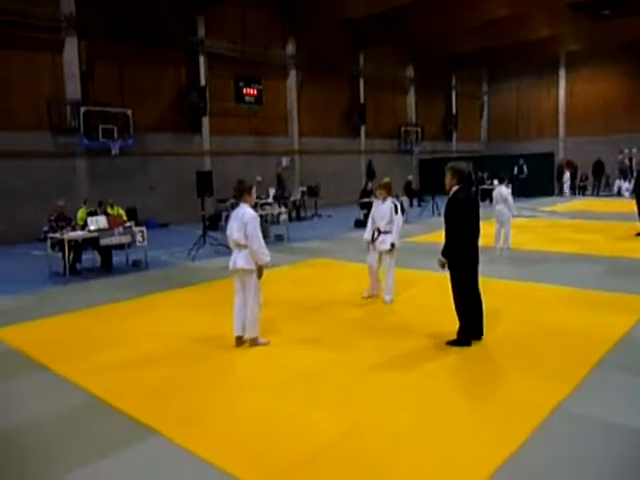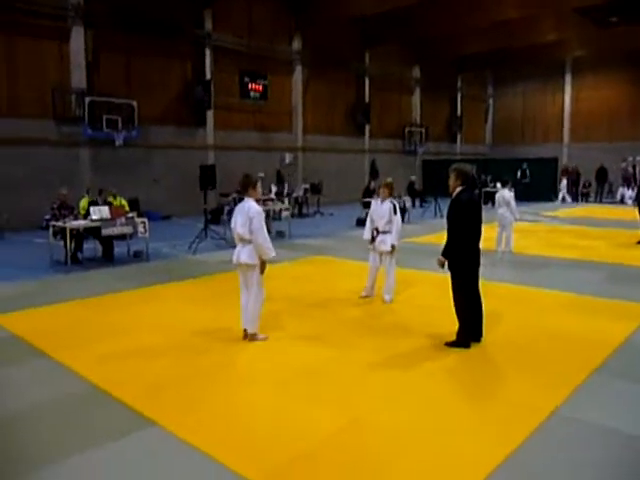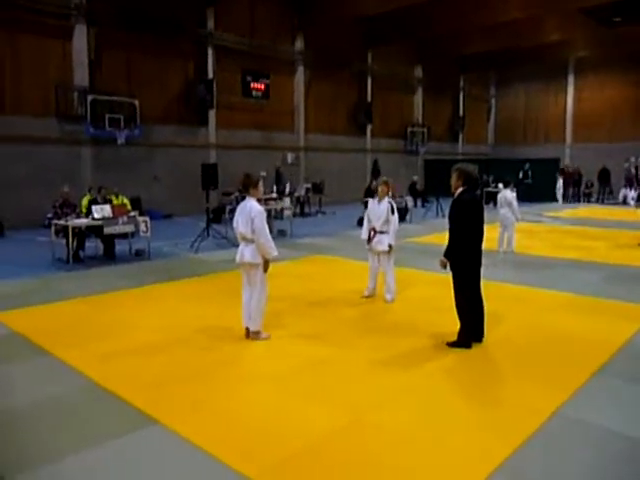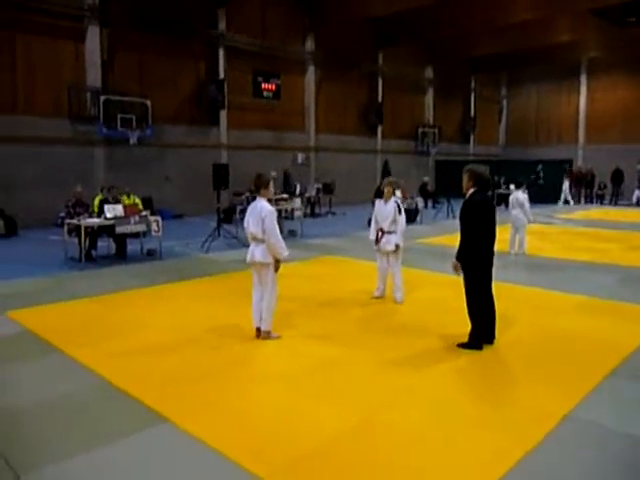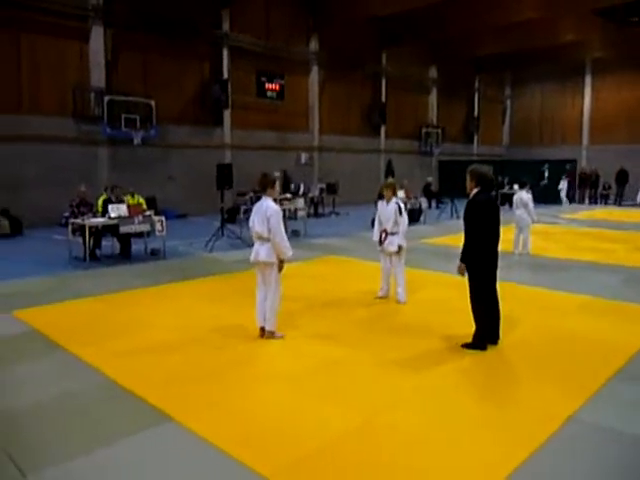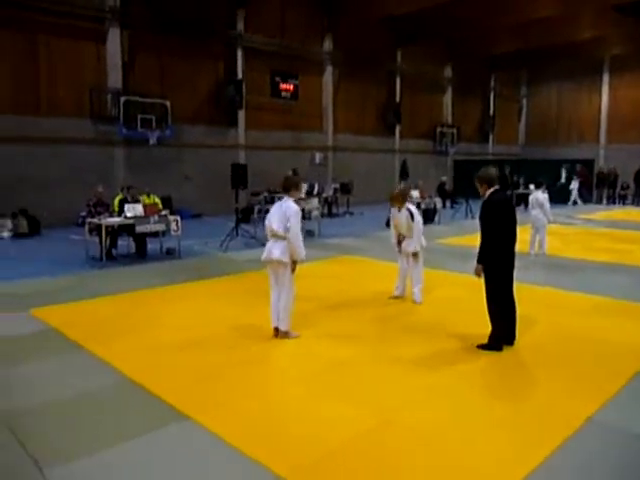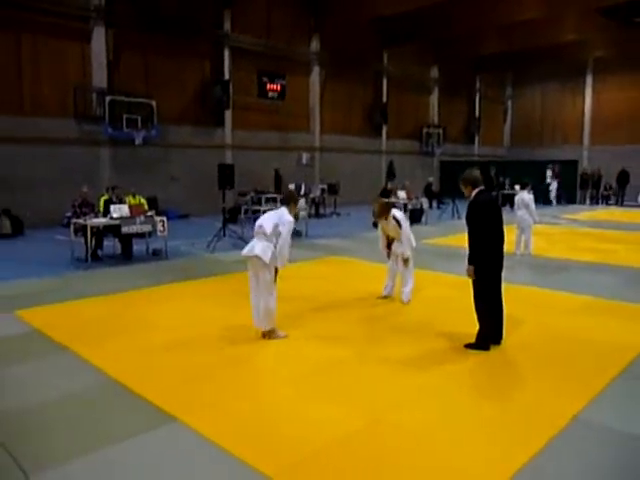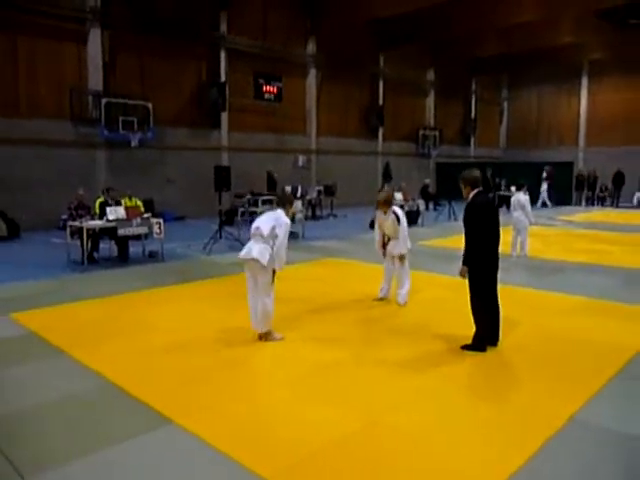
dt=0.2s
person 1, frame 1
left shoulder: (456, 199)
right shoulder: (469, 195)
left elbow: (454, 231)
left wrist: (444, 254)
left hip: (460, 254)
right hip: (471, 251)
left knee: (461, 295)
right knee: (472, 292)
left ankle: (465, 336)
right ankle: (476, 331)
person 1, frame 2
left shoulder: (460, 200)
right shoulder: (473, 197)
left elbow: (455, 232)
left wrist: (445, 255)
left hip: (461, 256)
right hip: (472, 253)
left knee: (462, 297)
right knee: (472, 294)
left ankle: (464, 338)
right ankle: (476, 333)
person 1, frame 3
left shoulder: (461, 201)
right shoulder: (475, 198)
left elbow: (457, 233)
left wrist: (447, 256)
left hip: (463, 256)
right hip: (474, 253)
left knee: (463, 297)
right knee: (474, 294)
left ankle: (465, 338)
right ankle: (477, 333)
person 1, frame 4
left shoulder: (472, 202)
right shoulder: (487, 199)
left elbow: (468, 234)
left wrist: (459, 258)
left hip: (474, 257)
right hip: (486, 255)
left knee: (475, 298)
right knee: (485, 295)
left ankle: (476, 340)
right ankle: (488, 335)
person 1, frame 5
left shoulder: (475, 202)
right shoulder: (491, 199)
left elbow: (471, 235)
left wrist: (464, 260)
left hip: (478, 258)
right hip: (490, 255)
left knee: (479, 299)
right knee: (490, 295)
left ankle: (480, 340)
right ankle: (492, 335)
person 1, frame 6
left shoulder: (490, 203)
right shoulder: (506, 199)
left elbow: (487, 236)
left wrist: (481, 261)
left hip: (495, 258)
right hip: (507, 256)
left knee: (495, 299)
right knee: (506, 296)
left ankle: (496, 340)
right ankle: (508, 336)
person 1, frame 7
left shoulder: (476, 203)
right shoulder: (491, 199)
left elbow: (476, 236)
left wrist: (471, 262)
left hip: (483, 258)
right hip: (496, 255)
left knee: (483, 298)
right knee: (494, 295)
left ankle: (484, 339)
right ankle: (496, 335)
person 1, frame 8
left shoulder: (474, 205)
right shoulder: (489, 201)
left elbow: (472, 238)
left wrist: (466, 263)
left hip: (479, 260)
right hip: (491, 257)
left knee: (479, 300)
right knee: (490, 297)
left ankle: (481, 341)
right ankle: (492, 337)
person 2, frame 1
left shoulder: (235, 214)
right shoulder: (250, 215)
left elbow: (230, 238)
right elbow: (255, 242)
right wrist: (261, 263)
left hip: (236, 259)
right hip: (249, 260)
left knee: (240, 298)
right knee: (253, 299)
left ankle: (239, 336)
right ankle: (252, 337)
person 2, frame 2
left shoulder: (239, 208)
right shoulder: (256, 210)
right elbow: (260, 237)
right wrist: (265, 257)
left hip: (240, 253)
right hip: (252, 254)
left knee: (246, 292)
right knee: (255, 294)
left ankle: (247, 329)
right ankle: (252, 332)
person 2, frame 3
left shoulder: (241, 207)
right shoulder: (257, 209)
right elbow: (262, 236)
right wrist: (268, 256)
left hip: (244, 252)
right hip: (255, 253)
left knee: (248, 291)
right knee: (259, 292)
left ankle: (248, 327)
right ankle: (255, 330)
person 2, frame 4
left shoulder: (252, 207)
right shoulder: (268, 209)
right elbow: (272, 236)
right wrist: (278, 256)
left hip: (254, 252)
right hip: (266, 253)
left knee: (258, 290)
right knee: (269, 292)
left ankle: (258, 327)
right ankle: (266, 330)
person 2, frame 5
left shoulder: (257, 207)
right shoulder: (273, 209)
right elbow: (278, 236)
right wrist: (283, 257)
left hip: (258, 251)
right hip: (270, 253)
left knee: (262, 290)
right knee: (273, 292)
left ankle: (262, 327)
right ankle: (269, 330)
person 2, frame 6
left shoulder: (276, 206)
right shoulder: (293, 209)
right elbow: (294, 236)
right wrist: (296, 258)
left hip: (271, 250)
right hip: (284, 252)
left knee: (275, 289)
right knee: (286, 291)
left ankle: (276, 327)
right ankle: (284, 329)
person 2, frame 7
left shoulder: (272, 214)
right shoulder: (288, 219)
right elbow: (283, 244)
right wrist: (278, 265)
left hip: (253, 249)
right hip: (264, 252)
left knee: (257, 292)
right knee: (267, 293)
left ankle: (263, 327)
right ankle: (269, 329)
person 2, frame 8
left shoulder: (267, 215)
right shoulder: (284, 221)
right elbow: (280, 246)
right wrist: (275, 268)
left hip: (250, 252)
right hip: (262, 255)
left knee: (254, 294)
right knee: (265, 295)
left ankle: (260, 330)
right ankle: (266, 331)
person 3, frame 1
left shoulder: (394, 204)
right shoulder: (376, 203)
left elbow: (397, 224)
right elbow: (371, 220)
left wrist: (393, 242)
right wrist: (368, 237)
left hip: (387, 239)
right hip: (376, 238)
left knee: (388, 268)
right knee: (372, 264)
left ankle: (388, 296)
right ankle: (373, 291)
person 3, frame 2
left shoulder: (393, 205)
right shoulder: (375, 202)
left elbow: (397, 224)
right elbow: (370, 220)
left wrist: (393, 242)
right wrist: (369, 237)
left hip: (387, 239)
right hip: (376, 238)
left knee: (389, 268)
right knee: (373, 266)
left ankle: (388, 295)
right ankle: (368, 291)
person 3, frame 3
left shoulder: (390, 204)
right shoulder: (371, 202)
left elbow: (394, 224)
right elbow: (367, 219)
left wrist: (390, 242)
right wrist: (366, 237)
left hip: (384, 238)
right hip: (373, 237)
left knee: (387, 267)
right knee: (373, 266)
left ankle: (389, 295)
right ankle: (370, 291)
person 3, frame 4
left shoulder: (396, 204)
right shoulder: (378, 203)
left elbow: (401, 224)
right elbow: (375, 220)
left wrist: (398, 242)
right wrist: (374, 237)
left hip: (392, 238)
right hip: (381, 238)
left knee: (395, 267)
right knee: (381, 266)
left ankle: (398, 295)
right ankle: (380, 292)
person 3, frame 5
left shoulder: (398, 205)
right shoulder: (381, 204)
left elbow: (403, 225)
right elbow: (378, 221)
left wrist: (400, 243)
right wrist: (378, 238)
left hip: (395, 239)
right hip: (385, 239)
left knee: (398, 268)
right knee: (385, 267)
left ankle: (401, 296)
right ankle: (384, 292)
person 3, frame 6
left shoulder: (411, 211)
right shoulder: (394, 210)
left elbow: (417, 230)
right elbow: (393, 227)
left wrist: (416, 248)
right wrist: (397, 242)
left hip: (413, 241)
right hip: (403, 240)
left knee: (415, 269)
right knee: (402, 267)
left ankle: (417, 296)
right ankle: (399, 292)
person 3, frame 7
left shoulder: (398, 218)
right shoulder: (381, 218)
left elbow: (405, 236)
right elbow: (382, 233)
left wrist: (405, 254)
right wrist: (385, 249)
left hip: (404, 244)
right hip: (393, 243)
left knee: (405, 270)
right knee: (392, 268)
left ankle: (405, 296)
right ankle: (387, 292)
person 3, frame 8
left shoulder: (397, 214)
right shoulder: (379, 213)
left elbow: (403, 233)
right elbow: (378, 231)
left wrist: (402, 251)
right wrist: (380, 247)
left hip: (399, 243)
right hip: (388, 244)
left knee: (402, 271)
right knee: (387, 269)
left ankle: (402, 297)
right ankle: (384, 293)
